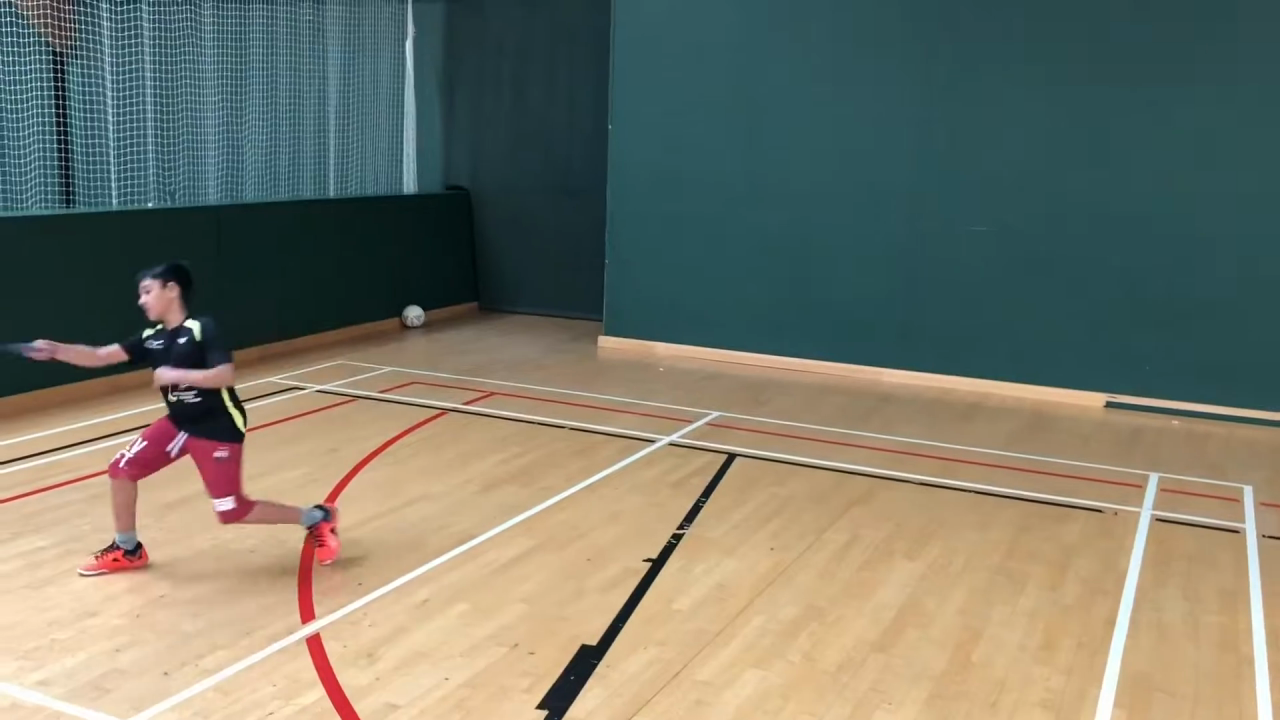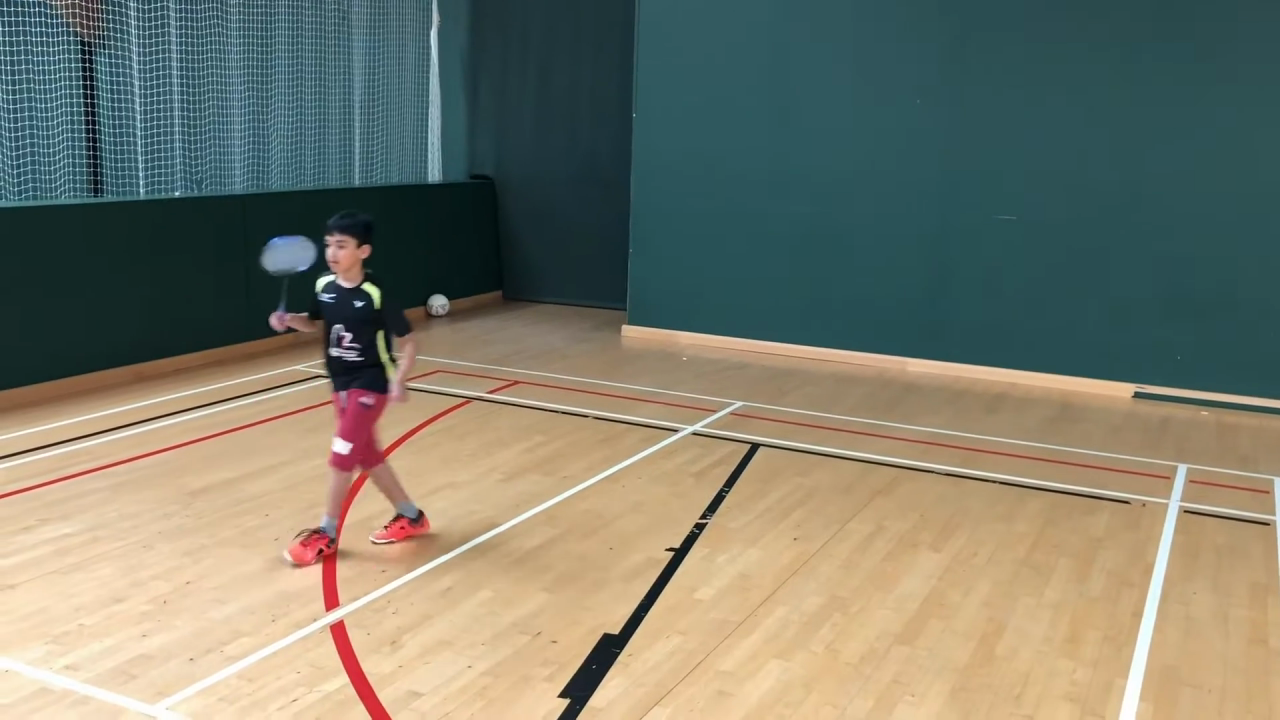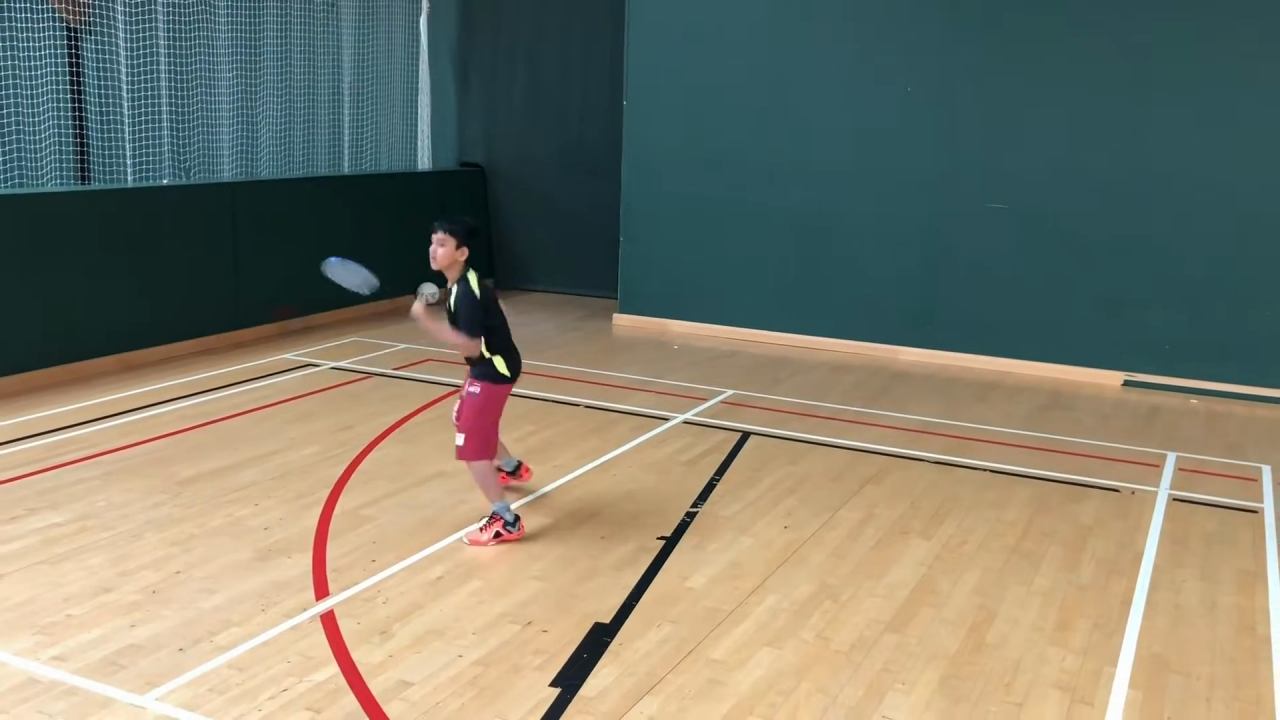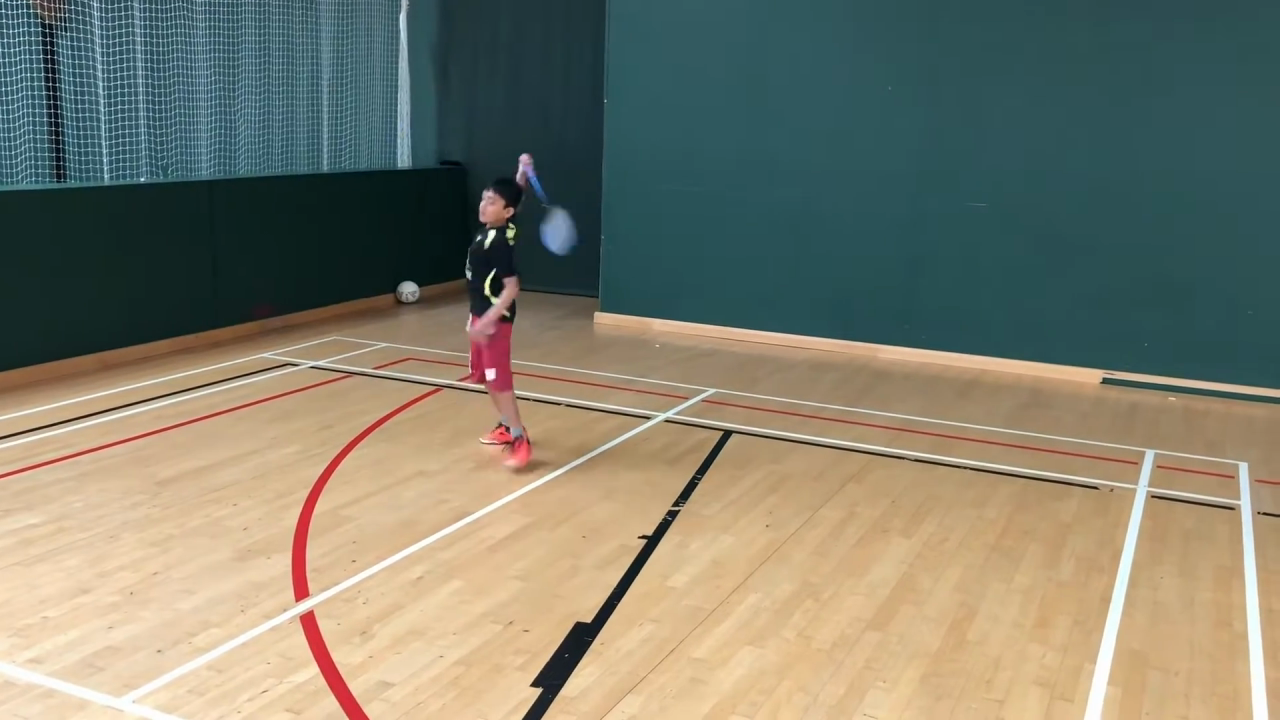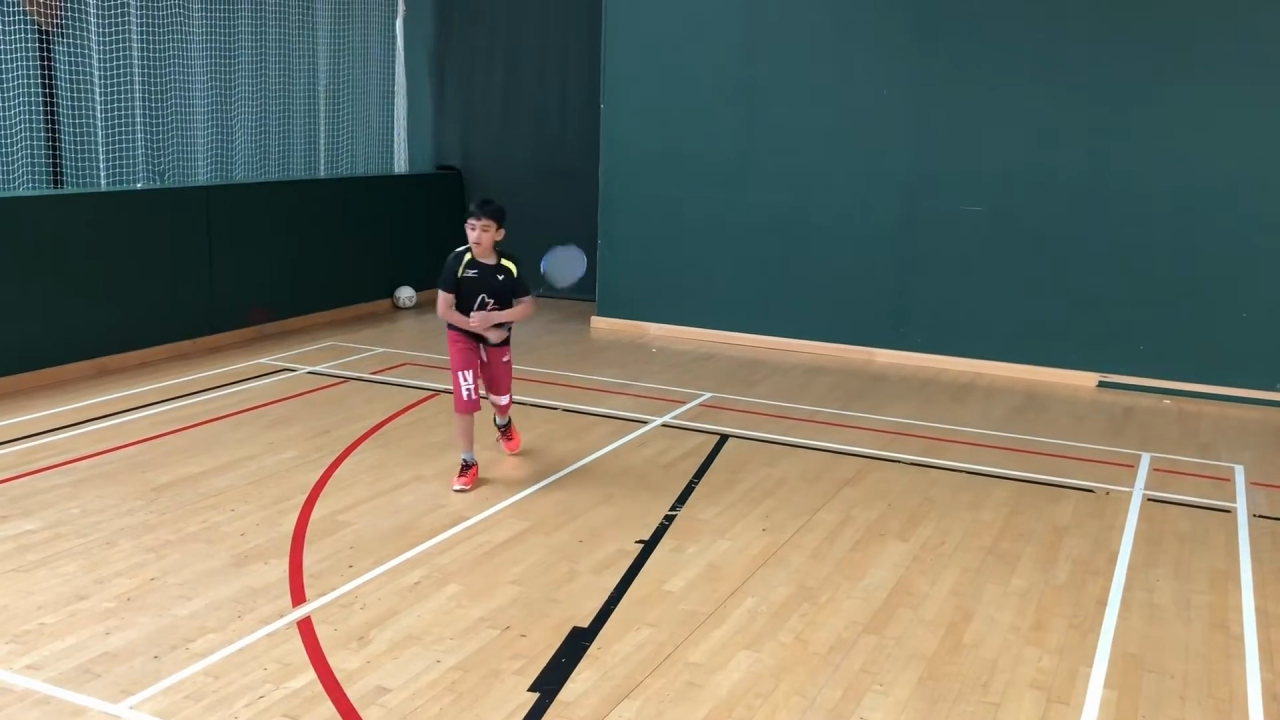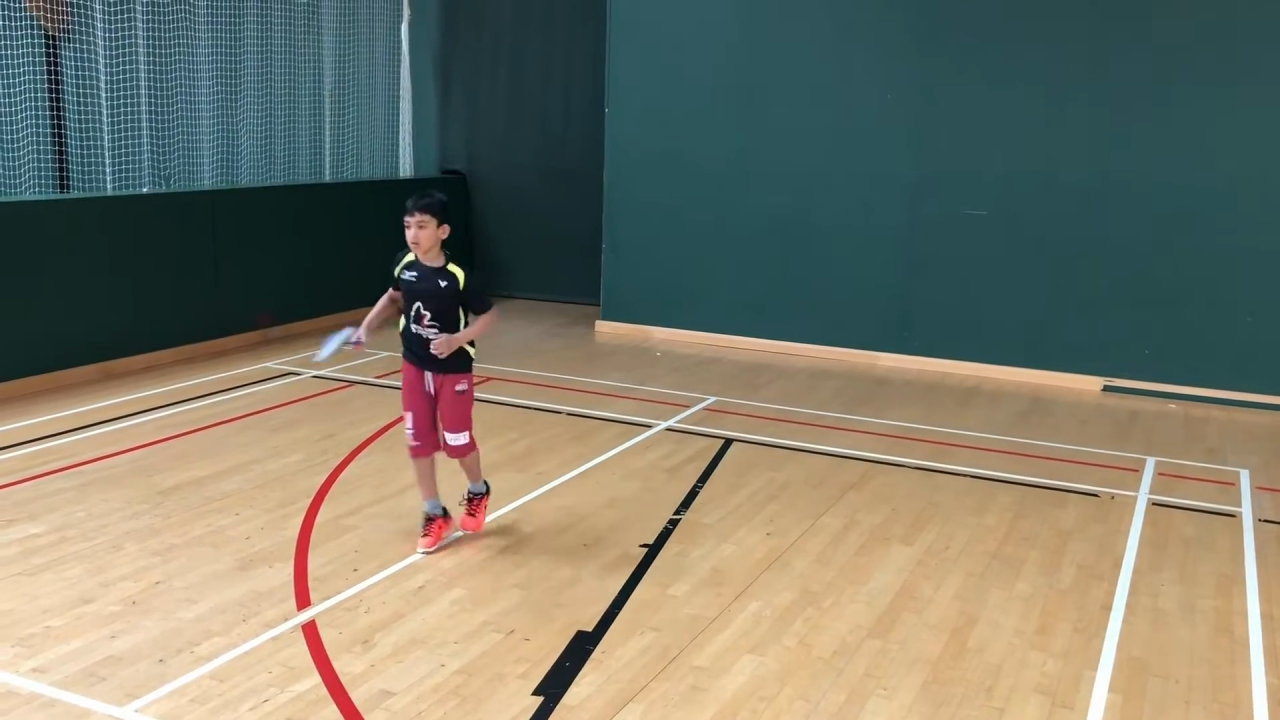
dt=0.7s
person 1, frame 1
left shoulder: (202, 332)
right shoulder: (150, 339)
left elbow: (226, 377)
right elbow: (101, 356)
left wrist: (175, 375)
right wrist: (55, 350)
left hip: (219, 430)
right hip: (180, 424)
left knee: (232, 510)
right knee: (122, 468)
left ankle: (317, 520)
right ankle: (127, 548)
person 1, frame 2
left shoulder: (377, 296)
right shoulder: (324, 287)
left elbow: (408, 344)
right elbow: (314, 322)
left wrist: (399, 379)
right wrist: (288, 320)
left hip: (371, 386)
right hip: (342, 385)
left knee: (343, 457)
right knee: (365, 456)
left ankle: (325, 534)
right ankle: (411, 516)
person 1, frame 3
left shoulder: (465, 294)
right shoulder: (463, 283)
left elbow: (472, 348)
right elbow: (493, 308)
left wrist: (429, 322)
right wrist: (445, 316)
left hip: (494, 372)
right hip: (485, 368)
left knee: (472, 445)
right knee: (465, 420)
left ankle: (506, 520)
right ankle: (512, 467)
person 1, frame 4
left shoulder: (500, 241)
right shoulder: (490, 225)
left elbow: (512, 288)
right elbow: (511, 192)
left wrist: (488, 320)
right wrist: (521, 173)
left hip: (496, 316)
right hip: (480, 313)
left knee: (497, 379)
right knee: (485, 374)
left ankle: (519, 440)
right ankle: (508, 424)
person 1, frame 5
left shoulder: (509, 267)
right shoulder: (457, 261)
left elbow: (527, 306)
right elbow: (443, 310)
left wrist: (493, 318)
right wrist: (483, 330)
left hip: (496, 339)
right hip: (462, 336)
left knee: (501, 398)
right knee: (465, 400)
left ankle: (503, 423)
right ankle: (468, 463)
person 1, frame 6
left shoulder: (458, 276)
right shoulder: (404, 265)
left elbow: (487, 317)
left wrist: (456, 339)
right wrist: (367, 324)
left hip: (452, 369)
right hip: (414, 365)
left knee: (459, 441)
right knee: (419, 443)
left ankle: (477, 489)
right ankle: (436, 515)
